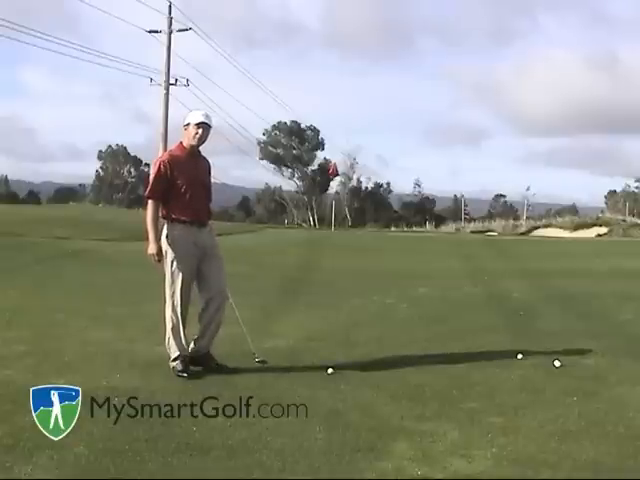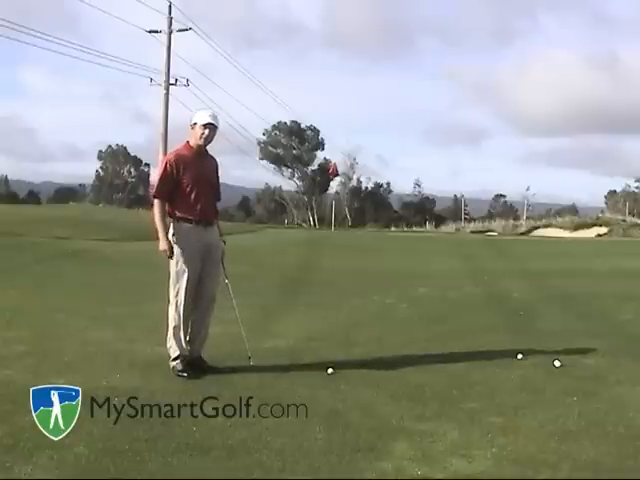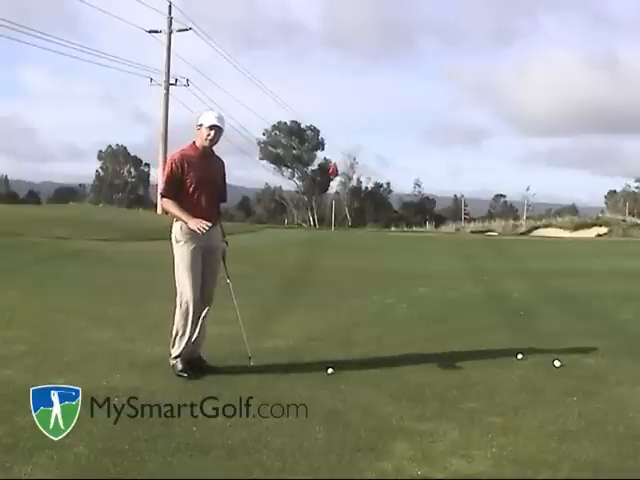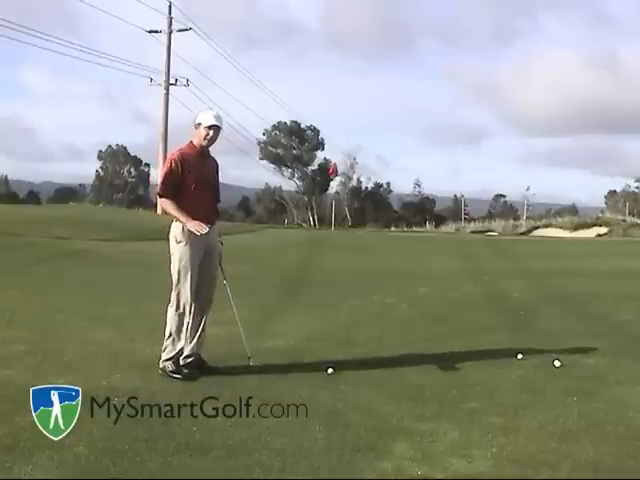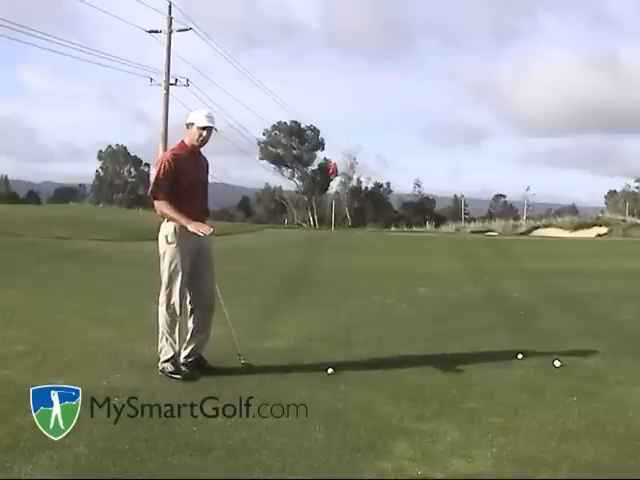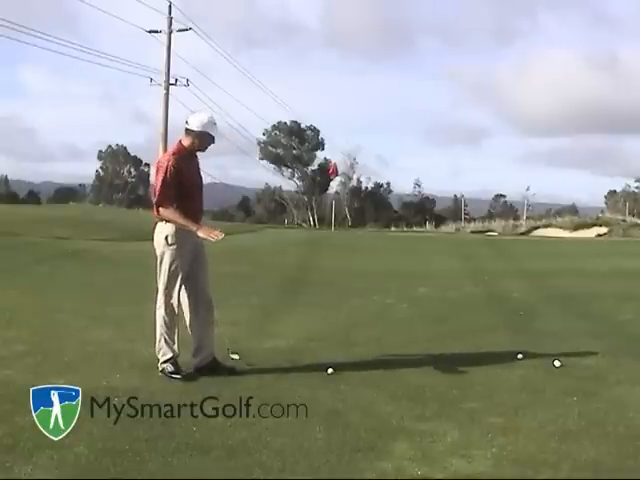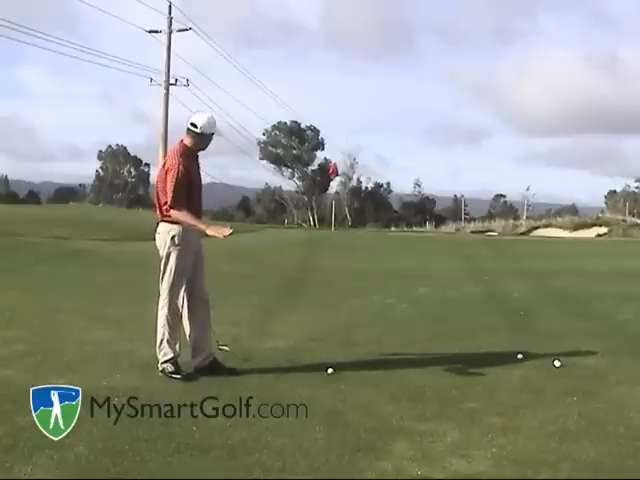
dt=0.4s
person 1, frame 1
left shoulder: (204, 163)
right shoulder: (167, 161)
right elbow: (153, 201)
right wrist: (153, 239)
left hip: (205, 233)
right hip: (179, 233)
left knee: (217, 294)
right knee: (178, 299)
left ankle: (200, 350)
right ankle: (178, 357)
person 1, frame 2
left shoulder: (212, 163)
right shoulder: (174, 159)
right elbow: (159, 200)
left wrist: (220, 235)
right wrist: (163, 236)
left hip: (210, 233)
right hip: (184, 232)
left knee: (206, 298)
right knee: (182, 298)
left ankle: (194, 353)
right ankle: (178, 356)
person 1, frame 3
left shoulder: (218, 164)
right shoulder: (179, 159)
right elbow: (166, 199)
left wrist: (222, 236)
right wrist: (190, 220)
left hip: (212, 234)
right hip: (187, 232)
left knee: (205, 298)
right knee: (189, 295)
left ankle: (193, 353)
right ankle: (178, 355)
person 1, frame 4
left shoulder: (212, 163)
right shoulder: (178, 158)
right elbow: (164, 199)
left wrist: (217, 235)
right wrist: (189, 222)
left hip: (210, 233)
right hip: (186, 233)
left knee: (204, 298)
right knee: (182, 297)
left ankle: (191, 354)
right ankle: (170, 358)
person 1, frame 5
left shoulder: (202, 161)
right shoulder: (170, 159)
right elbow: (159, 202)
right wrist: (188, 223)
left hip: (200, 234)
right hip: (176, 234)
left knee: (205, 297)
right knee: (172, 298)
left ankle: (191, 355)
right ankle: (168, 359)
person 1, frame 6
left shoulder: (192, 159)
right shoulder: (171, 161)
right elbow: (164, 207)
right wrist: (198, 228)
left hip: (192, 235)
right hip: (173, 235)
left knee: (201, 299)
right knee: (169, 299)
left ankle: (204, 359)
right ankle: (167, 359)
person 1, frame 7
left shoulder: (188, 157)
right shoulder: (179, 163)
right elbow: (175, 210)
right wrist: (206, 227)
left hip: (189, 234)
right hip: (176, 234)
left knee: (198, 298)
right knee: (172, 298)
left ankle: (203, 359)
right ankle: (167, 359)
